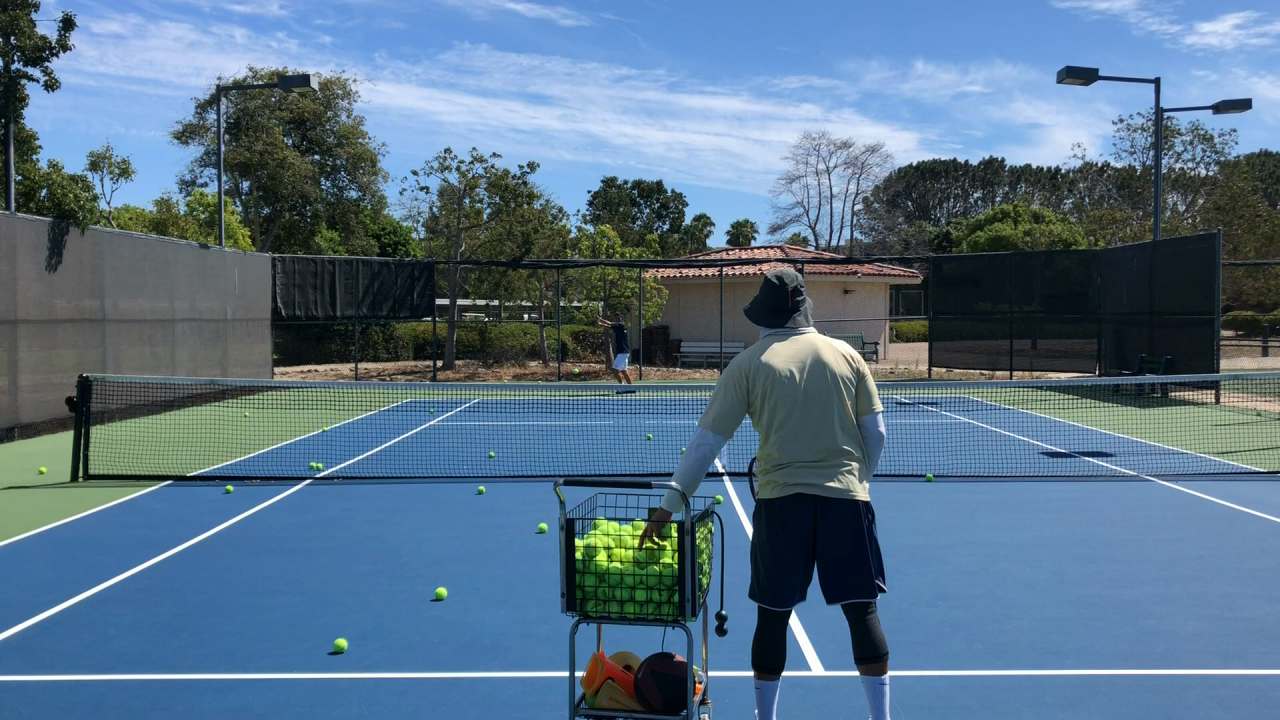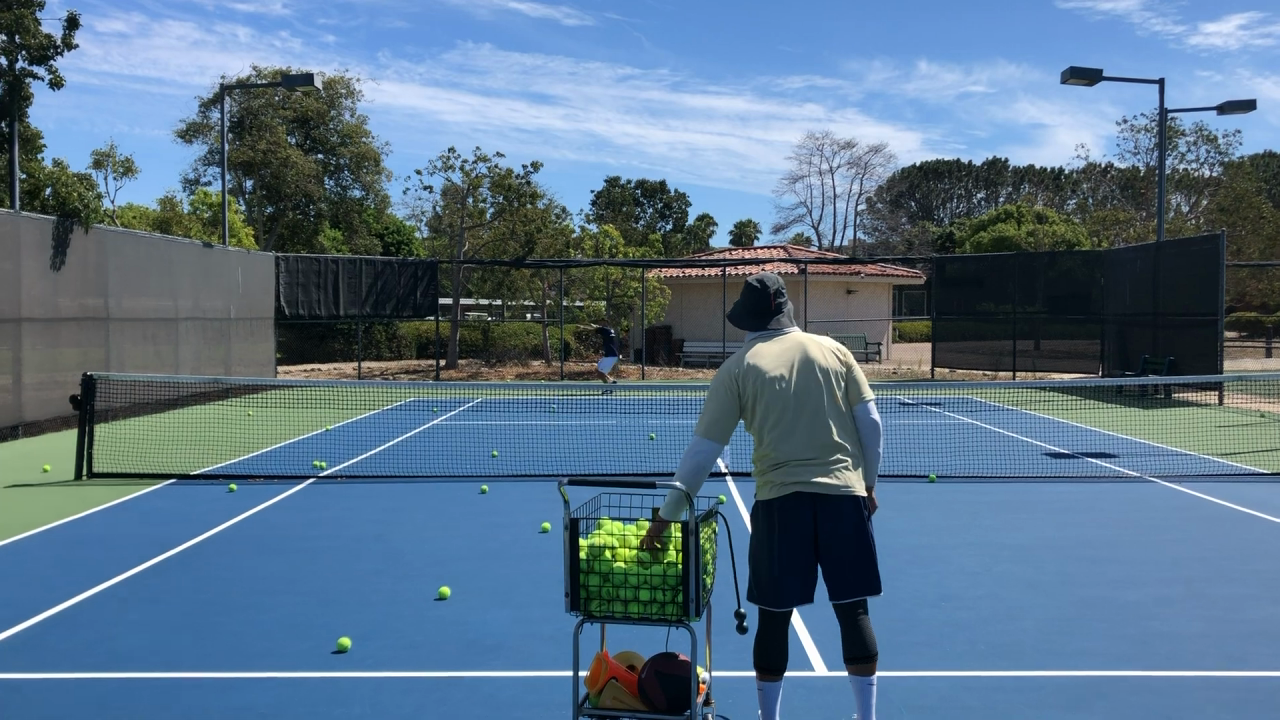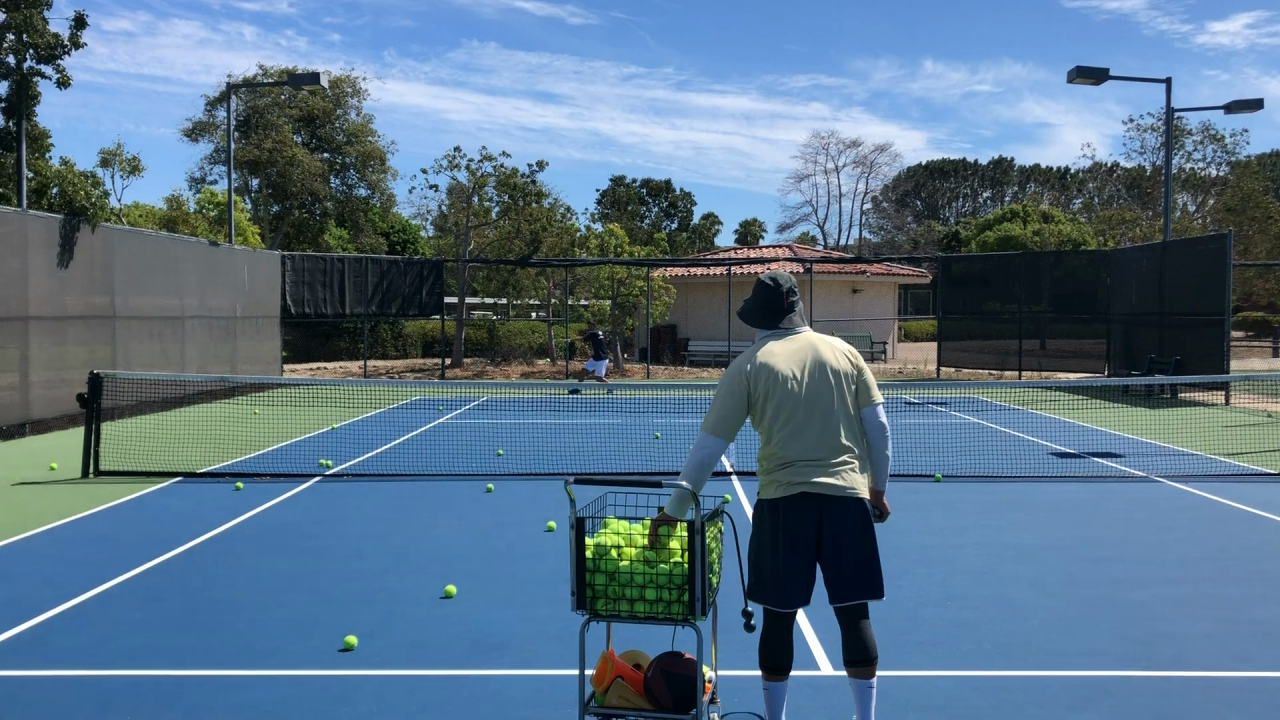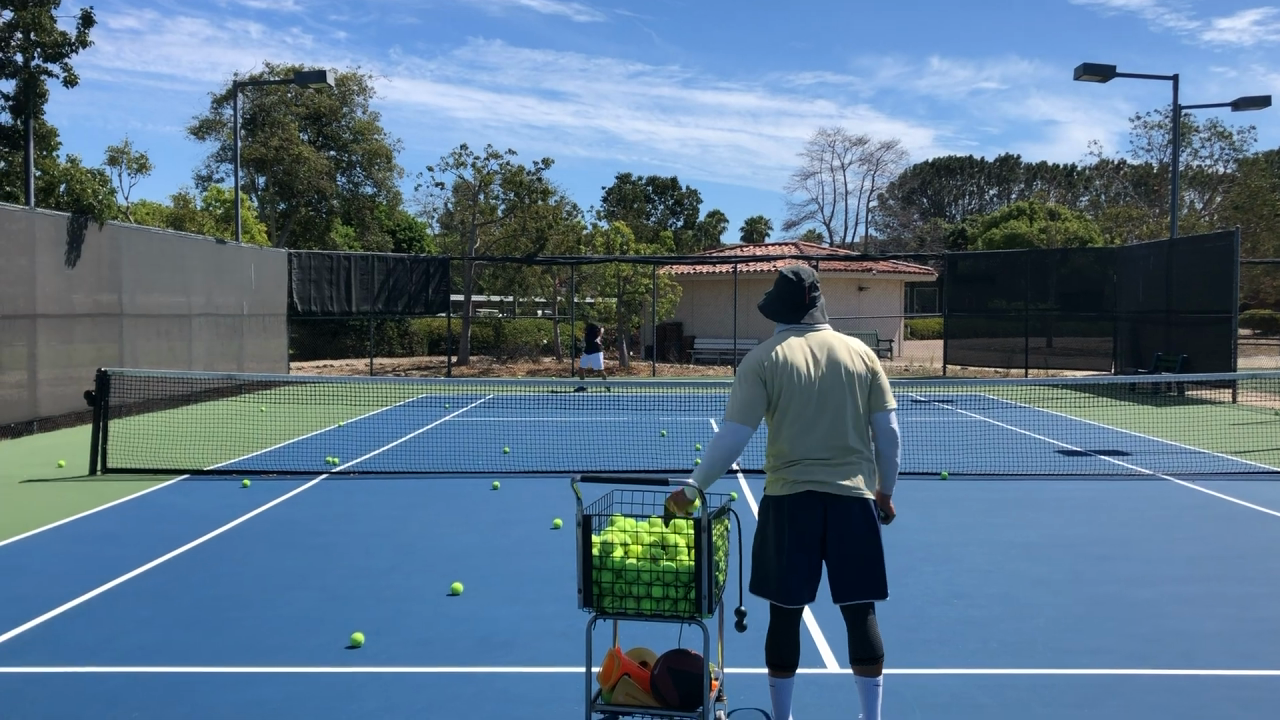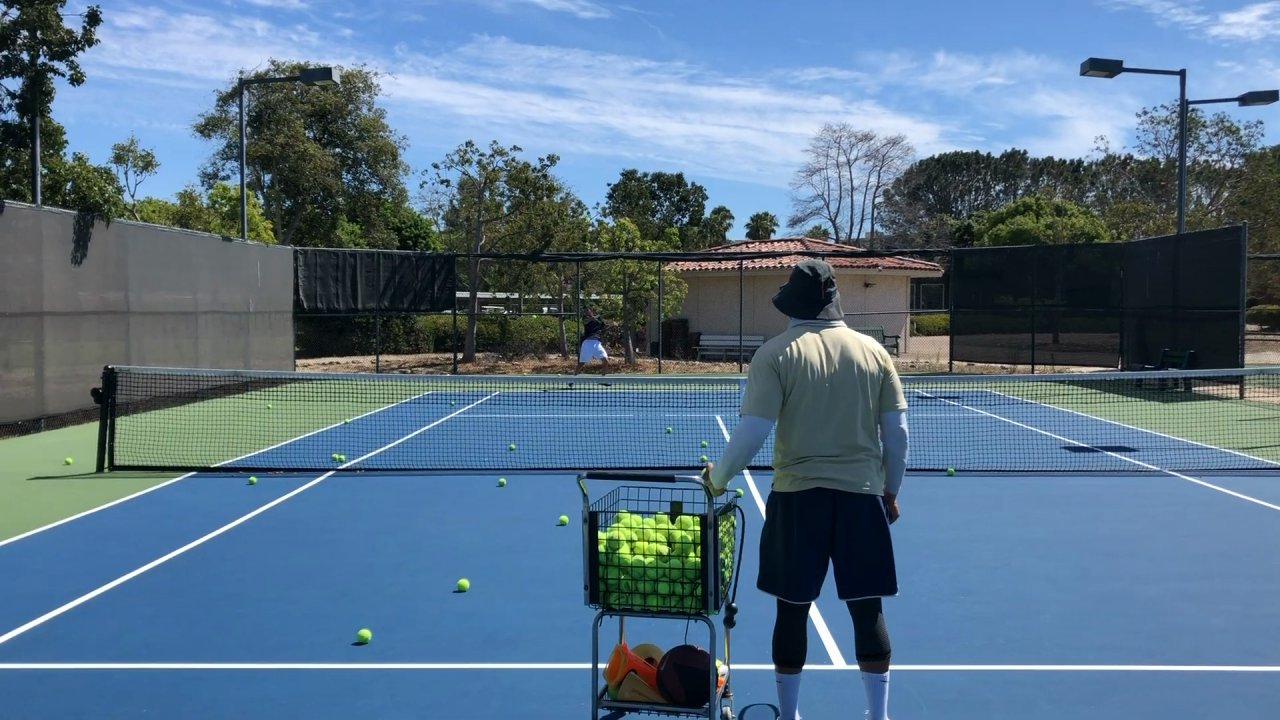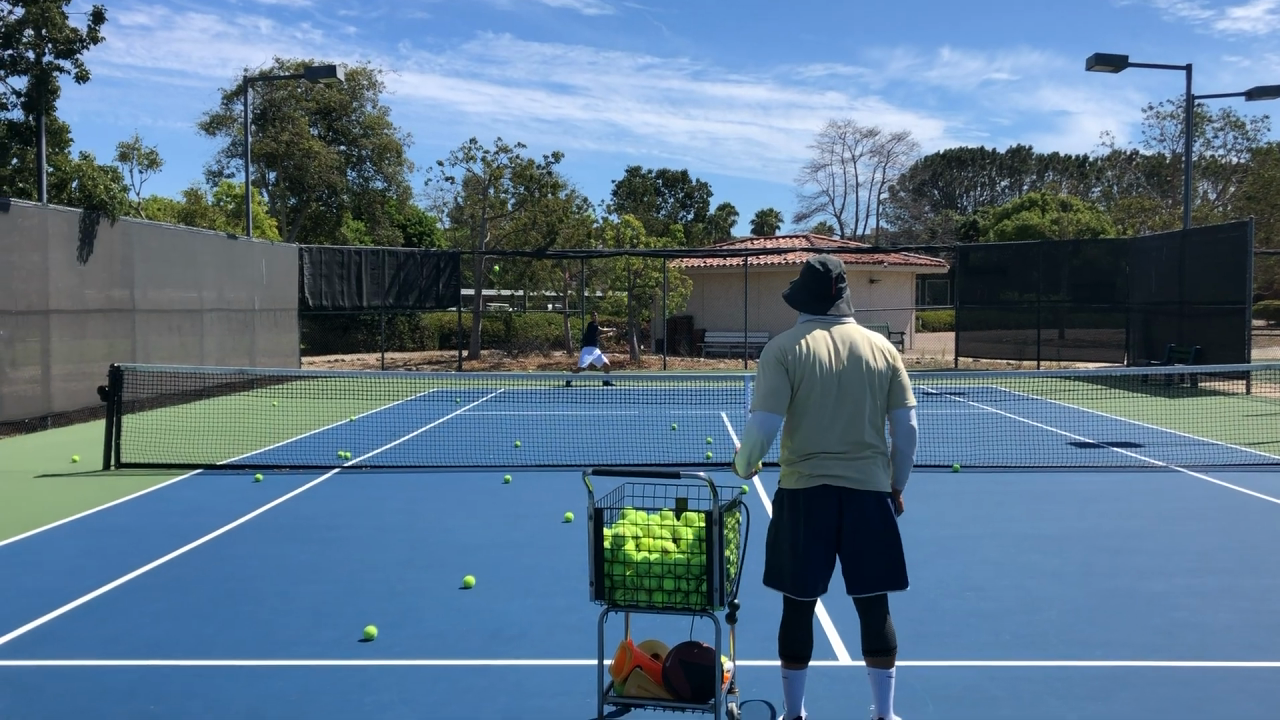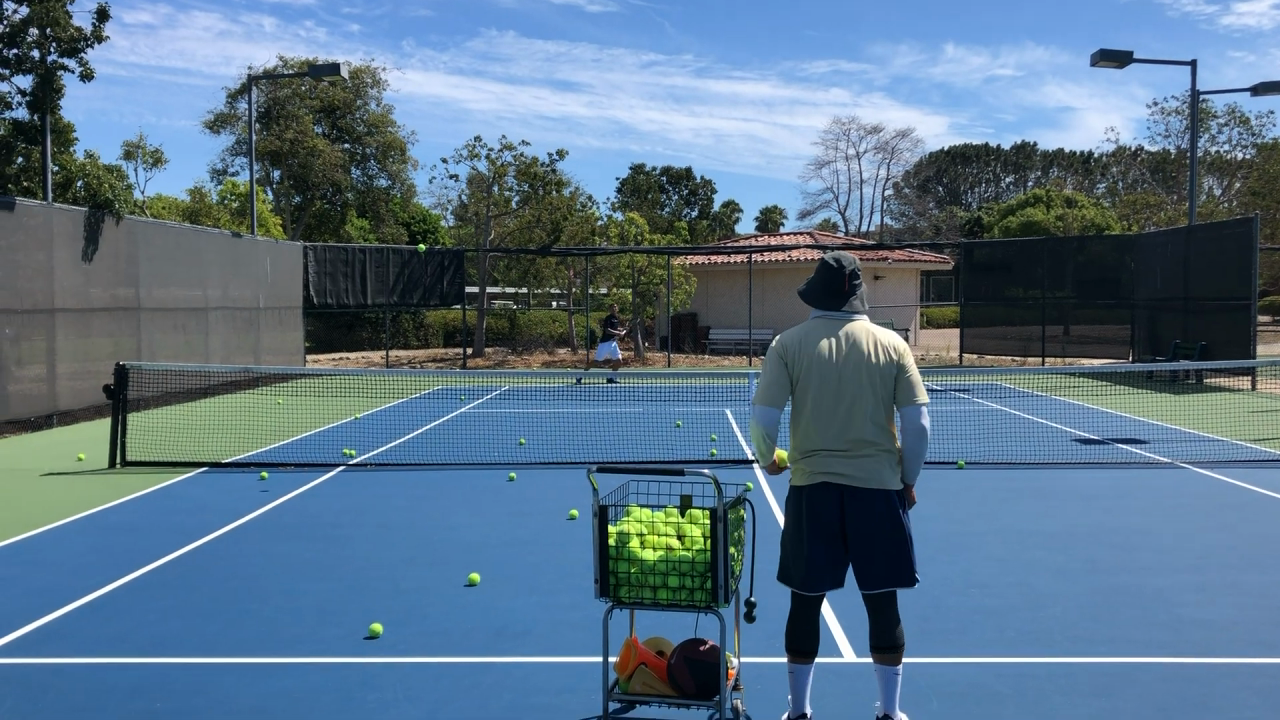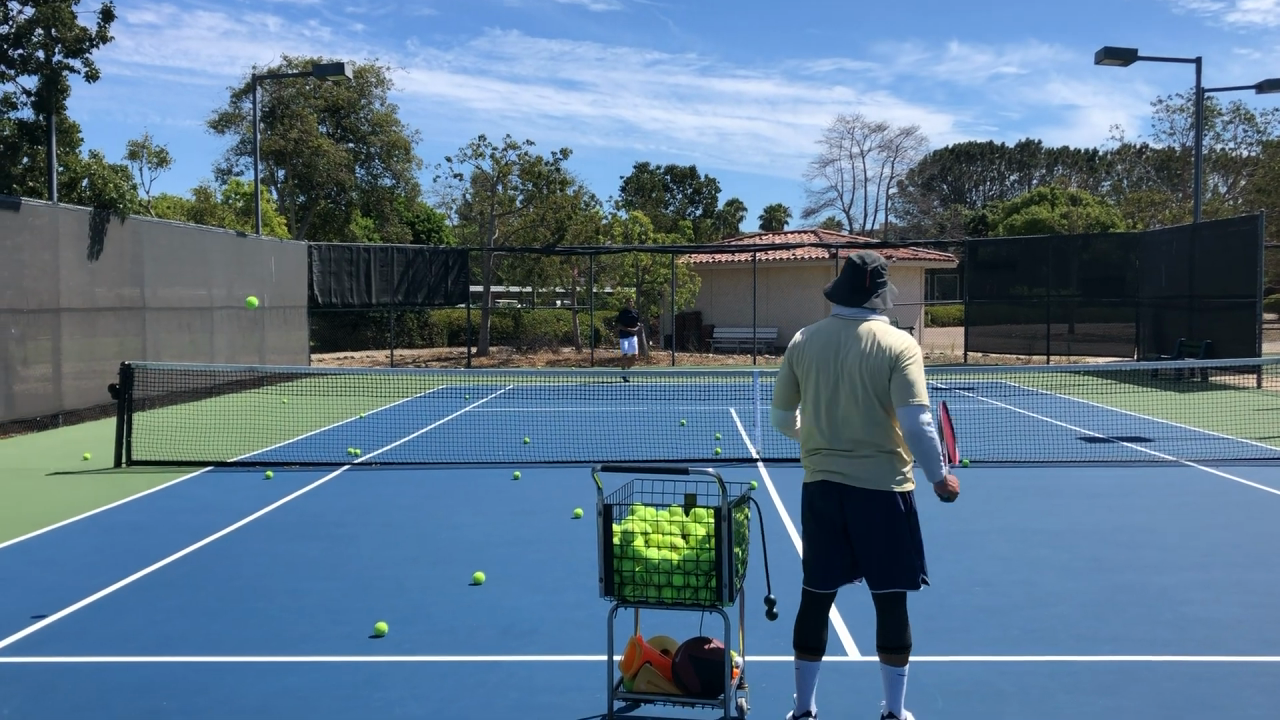
dt=0.2s
person 1, frame 1
left shoulder: (748, 364)
right shoulder: (845, 354)
left elbow: (705, 444)
right elbow: (876, 433)
left wrist: (667, 507)
left hip: (782, 502)
right hip: (845, 500)
left knee: (773, 615)
right knee: (862, 611)
person 1, frame 2
left shoulder: (737, 368)
right shoulder: (833, 350)
left elbow: (701, 453)
right elbow: (870, 423)
left wrist: (667, 515)
right wrist: (867, 483)
left hip: (781, 501)
right hip: (843, 496)
left knee: (774, 616)
right knee: (853, 611)
person 1, frame 3
left shoulder: (748, 366)
right shoulder: (844, 351)
left elbow: (707, 448)
right elbow: (877, 426)
left wrist: (672, 510)
right wrist: (878, 488)
left hip: (784, 502)
right hip: (848, 499)
left knee: (778, 616)
right knee: (854, 614)
person 1, frame 4
left shoulder: (763, 358)
right shoulder: (860, 352)
left elbow: (732, 438)
right elbow: (888, 432)
left wrist: (691, 492)
right wrist: (885, 492)
left hip: (790, 499)
right hip: (854, 498)
left knee: (785, 613)
right knee: (860, 613)
person 1, frame 5
left shoulder: (776, 353)
right shoulder: (872, 351)
left elbow: (751, 432)
right elbow: (897, 432)
left wrist: (718, 479)
right wrist: (890, 492)
left hip: (797, 496)
right hip: (861, 496)
left knee: (791, 609)
right knee: (867, 610)
person 1, frame 6
left shoulder: (784, 348)
right shoulder: (881, 346)
left elbow: (762, 426)
right elbow: (906, 428)
left wrist: (744, 465)
right wrist: (896, 486)
left hip: (805, 492)
right hip: (869, 493)
left knee: (799, 606)
right knee: (874, 606)
person 1, frame 7
left shoulder: (788, 344)
right shoulder: (891, 344)
left elbow: (763, 420)
right elbow: (918, 424)
left wrist: (769, 458)
right wrist: (908, 480)
left hip: (812, 489)
right hip: (877, 488)
left knee: (805, 601)
right knee: (882, 602)
person 1, frame 8
left shoulder: (803, 339)
right shoulder: (897, 344)
left elbow: (780, 417)
right elbow: (917, 425)
right wrist: (940, 479)
left hip: (822, 487)
right hip: (881, 491)
left knee: (816, 598)
right knee: (890, 602)
